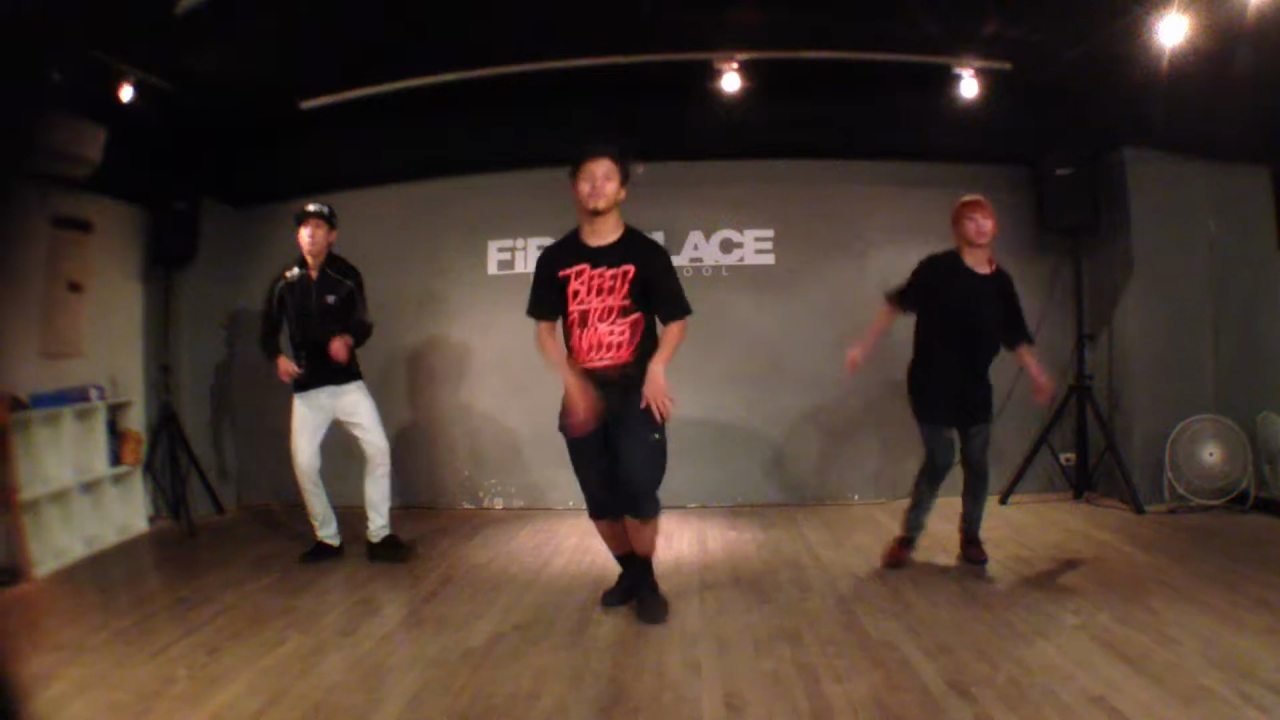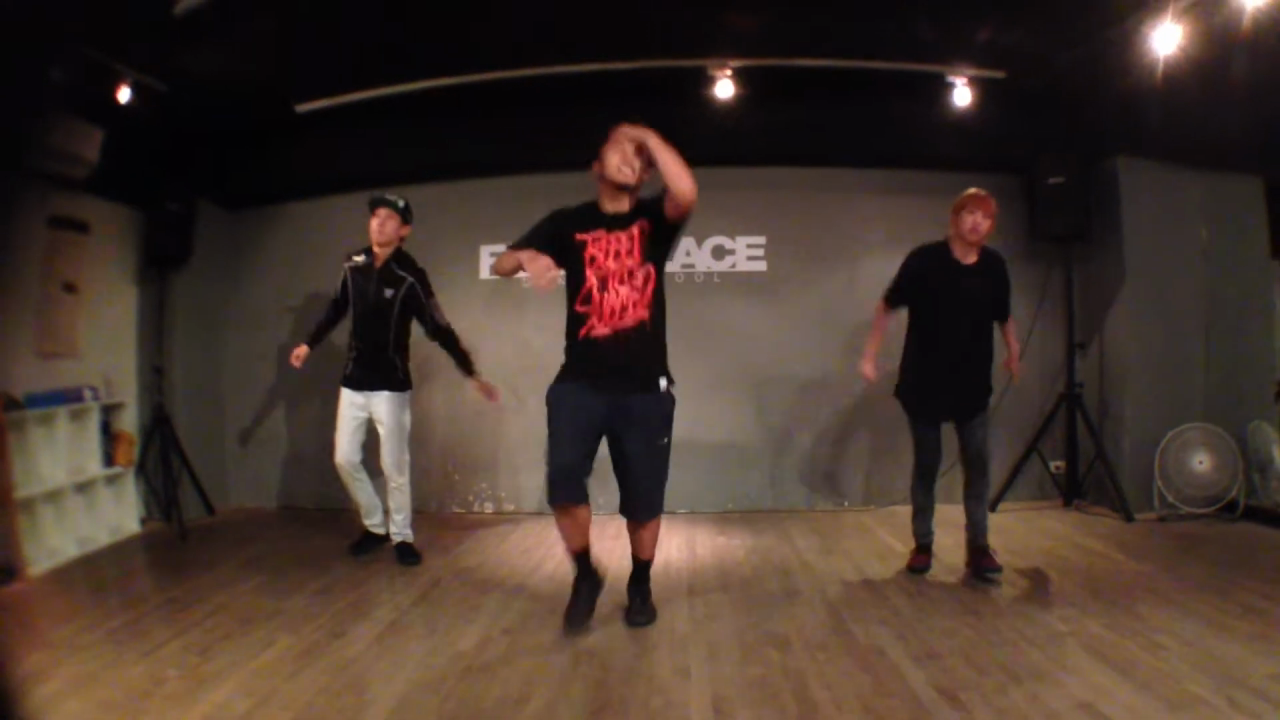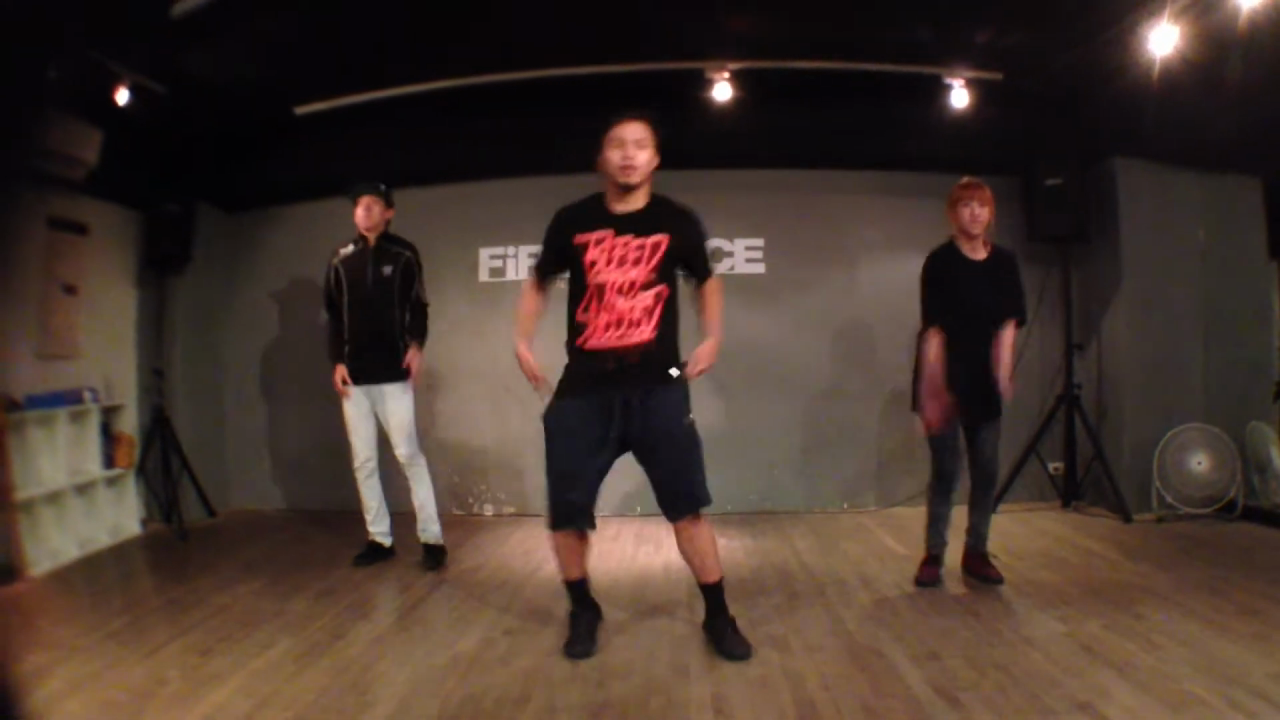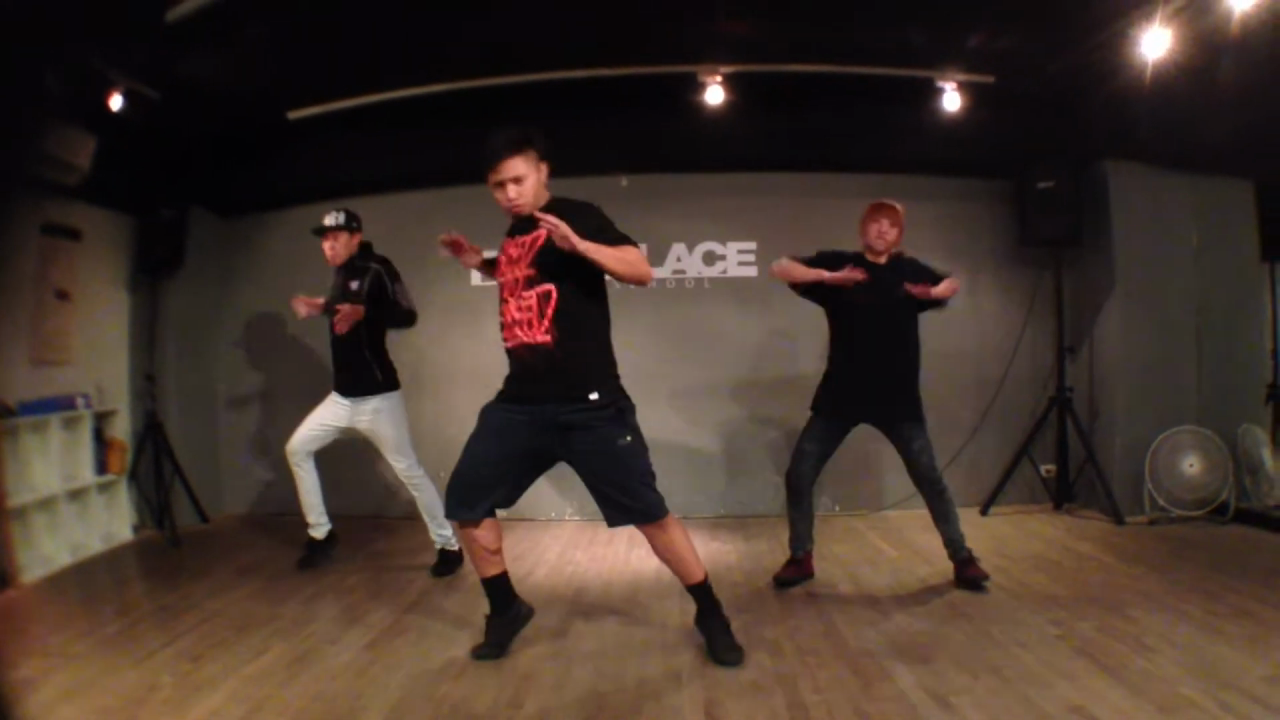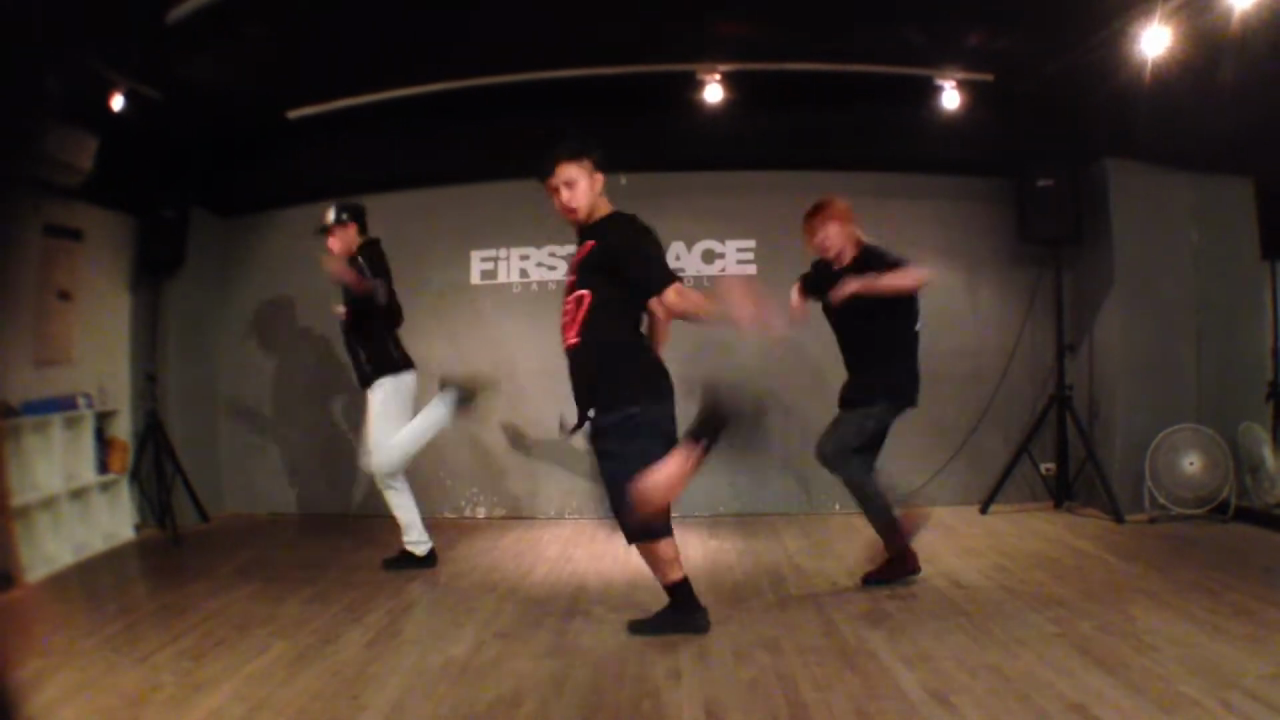
dt=1s
person 1, frame 1
left shoulder: (647, 253)
right shoulder: (555, 259)
left elbow: (677, 321)
right elbow: (544, 329)
left wrist: (658, 373)
right wrist: (570, 384)
left hip: (634, 393)
right hip: (584, 396)
left knee: (639, 488)
right knee: (601, 499)
left ankle: (648, 580)
right ankle: (630, 573)
person 1, frame 2
left shoulder: (655, 219)
right shoulder: (567, 223)
left elbow: (687, 193)
right elbow: (501, 265)
left wrist: (648, 138)
right wrist: (527, 258)
left hip: (645, 382)
right hip: (581, 379)
left knee: (644, 496)
right knee: (564, 476)
left ankle: (640, 584)
right ankle: (585, 576)
person 1, frame 3
left shoulder: (676, 221)
right shoulder: (572, 222)
left elbow: (706, 278)
right elbow: (538, 283)
left wrist: (712, 335)
right wrist: (523, 340)
left hip: (655, 388)
right hip: (584, 391)
left knee: (687, 505)
right knee: (568, 512)
left ankle: (719, 616)
right ankle: (582, 610)
person 1, frame 4
left shoulder: (574, 216)
right shoulder: (515, 231)
left elbow: (639, 270)
left wrist: (580, 245)
right wrist: (480, 263)
left hip: (587, 402)
right hip: (518, 403)
left knee: (648, 511)
right knee: (465, 503)
left ankle: (711, 615)
right ankle: (505, 610)
person 1, frame 5
left shoulder: (614, 235)
right shoulder: (592, 243)
left elbow: (670, 296)
left wrist: (722, 310)
left hip: (622, 399)
right hip: (606, 401)
left knee: (644, 500)
right knee: (641, 515)
left ankle: (706, 429)
right ankle: (685, 608)
person 2, frame 1
left shoulder: (1001, 282)
right shoulder: (937, 269)
left elbow: (1014, 336)
right elbow: (896, 305)
left wrist: (1037, 374)
right wrist: (864, 346)
left hip: (975, 386)
right hip: (933, 383)
left knee: (977, 464)
right knee: (938, 463)
left ankle: (971, 535)
right ankle: (908, 535)
person 2, frame 2
left shoulder: (995, 266)
right shoulder: (926, 259)
left elbow: (1003, 314)
right elbow: (888, 305)
left wrist: (1013, 350)
right wrist: (870, 353)
left hip: (971, 379)
right hip: (924, 377)
left knee: (978, 459)
right knee: (927, 462)
left ankle: (978, 545)
right ankle: (923, 543)
person 2, frame 3
left shoulder: (1006, 265)
right shoulder: (940, 264)
left elbow: (1008, 323)
right elbow: (934, 330)
left wrist: (1003, 374)
right wrist: (931, 390)
left hip: (984, 383)
right hip: (944, 381)
left knee: (986, 469)
right knee: (945, 469)
left ankle: (976, 552)
right ankle: (932, 554)
person 2, frame 4
left shoulder: (907, 268)
right shoulder: (839, 262)
left elbow: (951, 284)
right elbow: (780, 268)
left wrist: (933, 292)
right wrist: (827, 276)
left hip: (897, 395)
right hip: (840, 394)
left knee: (929, 477)
right knee: (799, 475)
left ankle: (962, 558)
right ankle: (801, 557)
person 2, frame 5
left shoulder: (872, 261)
right shoulder: (824, 269)
left elbow: (918, 277)
right elbow: (805, 286)
left wrist: (859, 284)
right wrist: (799, 298)
left hip: (890, 379)
right hip: (867, 380)
left knee: (832, 450)
right knee: (853, 459)
left ankle: (901, 527)
right ankle: (899, 554)
person 3, frame 1
left shoulder: (347, 277)
right shoulder: (284, 282)
left elbow: (364, 325)
right elbow: (268, 332)
left wrist: (348, 341)
right wrist: (279, 358)
left hip: (347, 382)
right hip: (307, 388)
left knee: (378, 448)
right knee: (305, 466)
left ankle: (379, 536)
right ankle: (328, 539)
person 3, frame 2
left shoulder: (410, 275)
right shoulder: (354, 264)
left elbow: (439, 329)
right elbow: (337, 307)
left wrist: (472, 373)
right wrist: (309, 342)
left hip: (392, 386)
right hip: (354, 382)
left knee: (394, 464)
right knee: (344, 459)
left ankle: (398, 530)
right ankle: (375, 526)
person 3, frame 3
left shoulder: (404, 255)
right shoulder: (341, 259)
left elbow: (417, 308)
right elbow: (334, 315)
left wrist: (416, 345)
right wrist: (338, 361)
left hip: (394, 375)
right hip: (355, 377)
left knee: (409, 455)
right knee: (364, 461)
left ankle: (432, 539)
right ankle: (381, 540)
person 3, frame 4
left shoulder: (377, 269)
right shoulder: (343, 273)
left elbow: (406, 316)
left wrist: (364, 312)
right wrist: (323, 307)
left hip: (377, 395)
right hip: (342, 395)
left knee: (408, 469)
right knee: (297, 448)
left ankle: (449, 546)
right ankle: (321, 533)
person 3, frame 5
left shoulder: (364, 257)
right shoulder: (359, 264)
left elbow: (386, 311)
left wrist: (357, 285)
right wrist: (353, 311)
left hip: (390, 378)
right hip: (380, 379)
left knee: (383, 459)
right knee: (384, 467)
left ankle: (451, 399)
right ankle: (419, 549)
